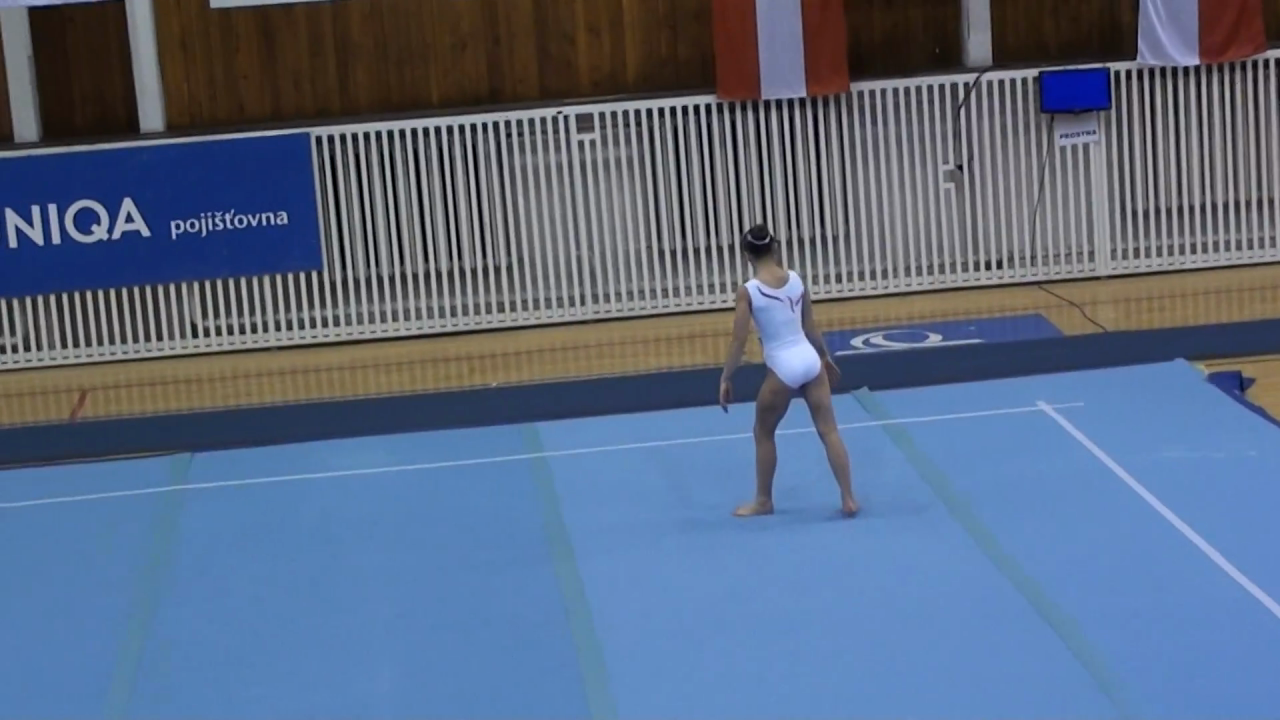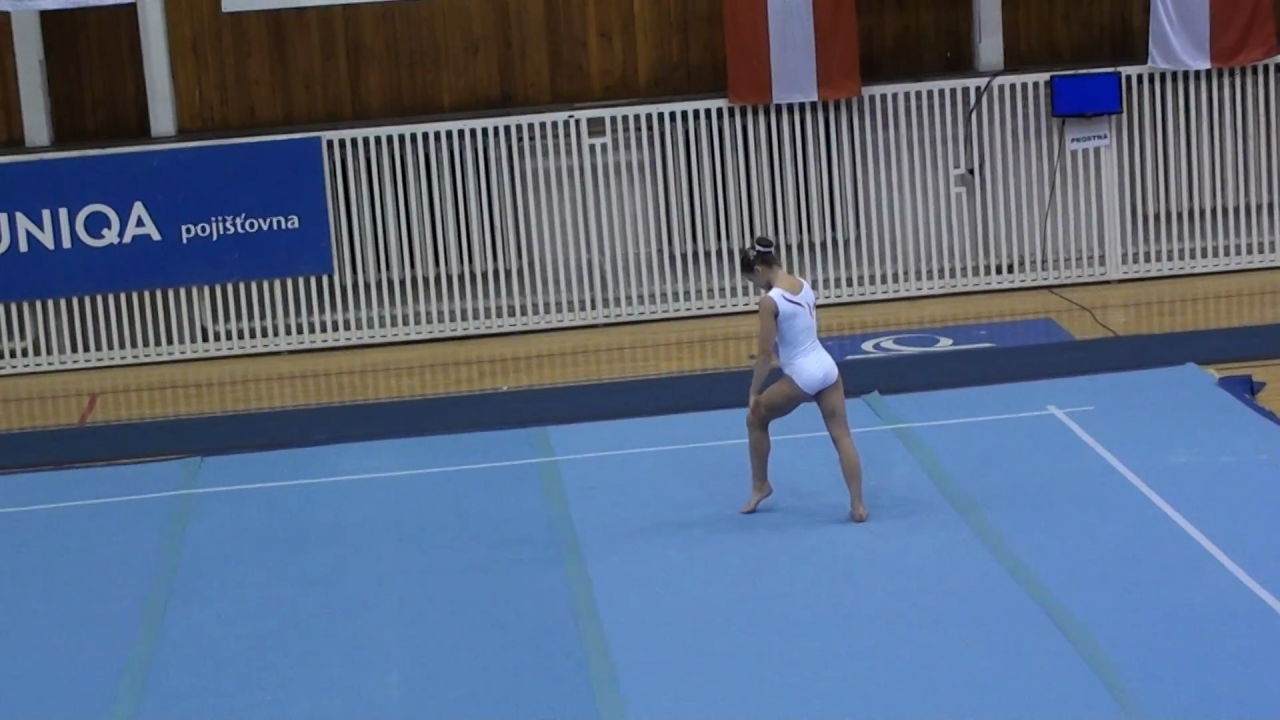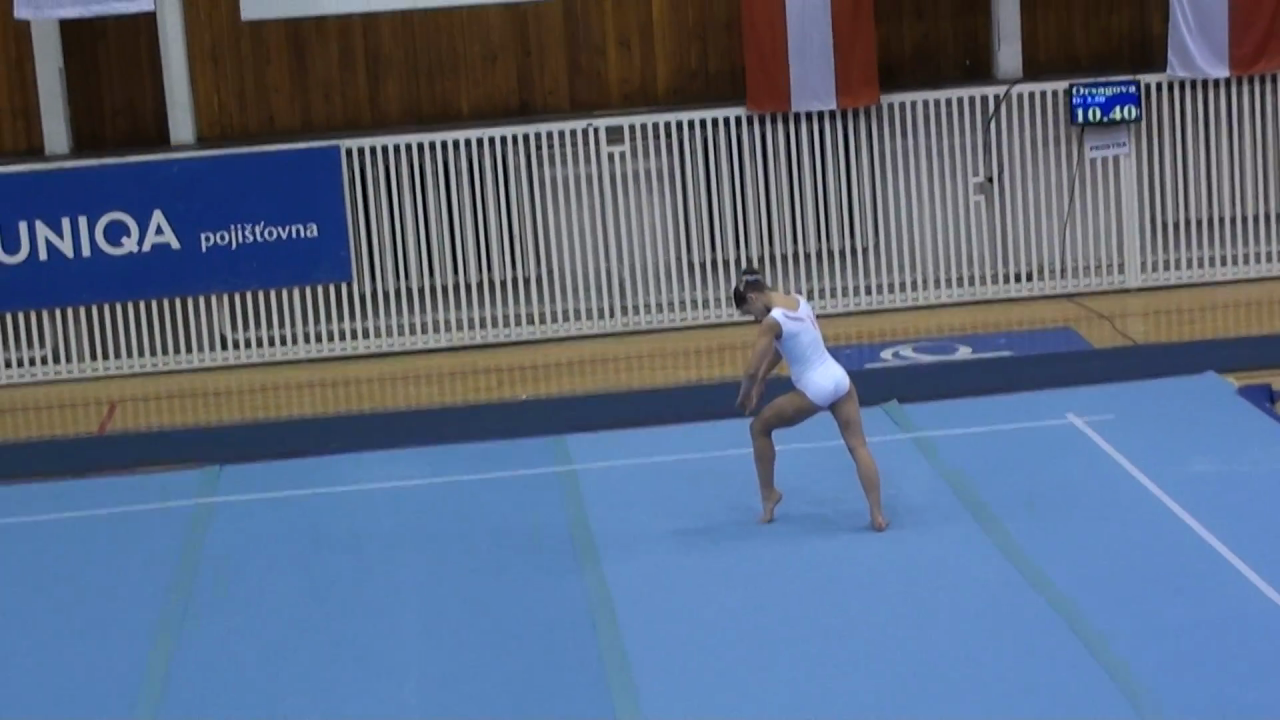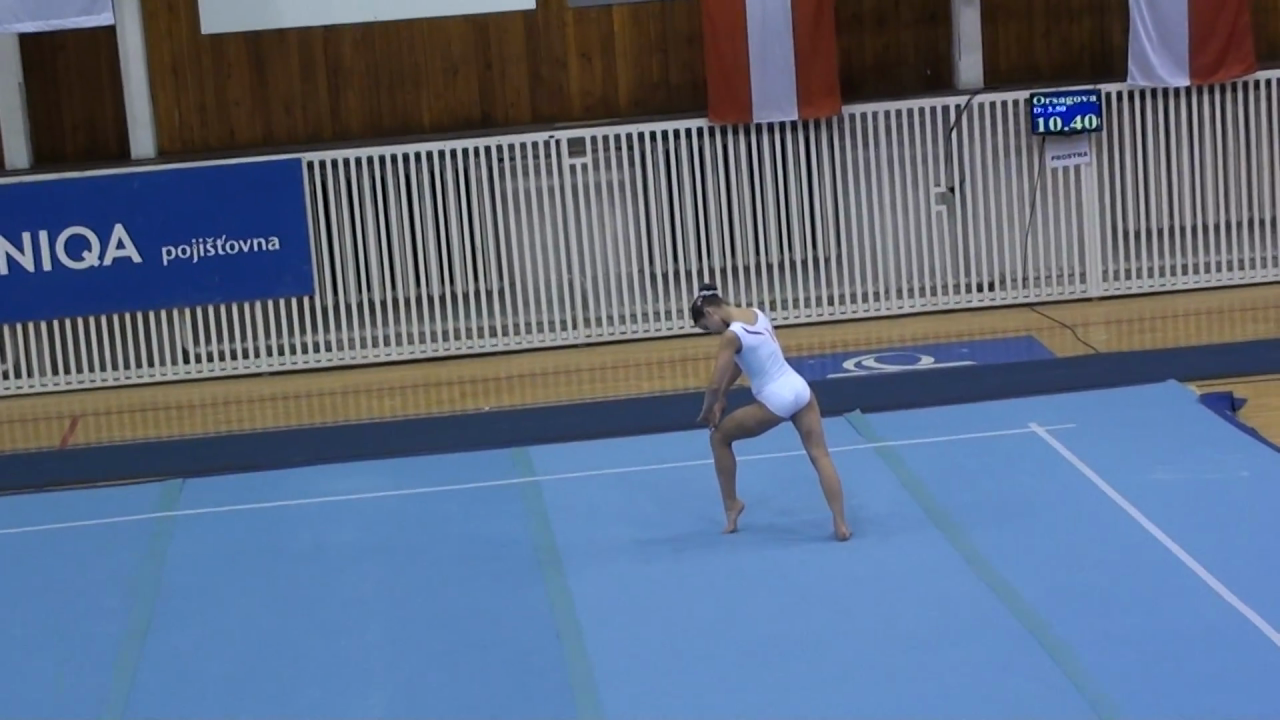
dt=0.7s
person 1, frame 1
left shoulder: (747, 291)
right shoulder: (796, 279)
left elbow: (739, 340)
right elbow: (810, 325)
left wrist: (725, 379)
right wrist: (825, 357)
left hip: (783, 369)
right hip: (810, 361)
left knee: (763, 432)
right knee: (829, 431)
left ankle: (763, 501)
right ankle: (848, 499)
person 1, frame 2
left shoulder: (769, 302)
right shoulder: (802, 285)
left elbow: (764, 354)
left wrist: (754, 392)
left hip: (801, 378)
right hip: (827, 368)
left knee: (755, 420)
right knee: (841, 438)
left ankle: (759, 486)
right ankle: (858, 506)
person 1, frame 3
left shoulder: (772, 322)
right shoulder: (799, 301)
left elbow: (751, 370)
left wrist: (745, 396)
right wrist: (761, 382)
left hip: (814, 390)
right hip: (839, 379)
left knee: (759, 427)
right knee: (858, 446)
left ankle: (768, 494)
right ankle: (877, 514)
person 1, frame 4
left shoulder: (731, 336)
right shoulder: (757, 314)
left elbow: (714, 384)
left wrist: (707, 411)
right wrist: (722, 397)
left hip: (775, 402)
right hip: (800, 390)
left knee: (719, 437)
right knee: (821, 456)
left ankle: (731, 504)
right ankle: (840, 524)
